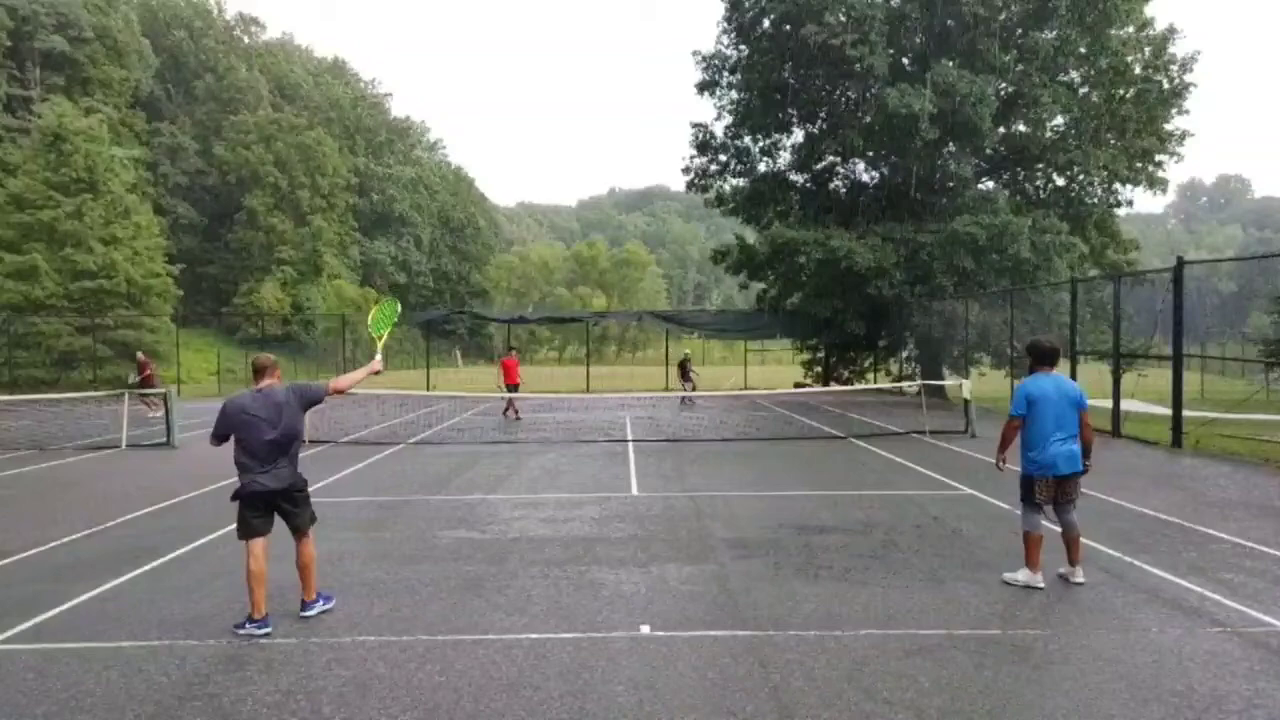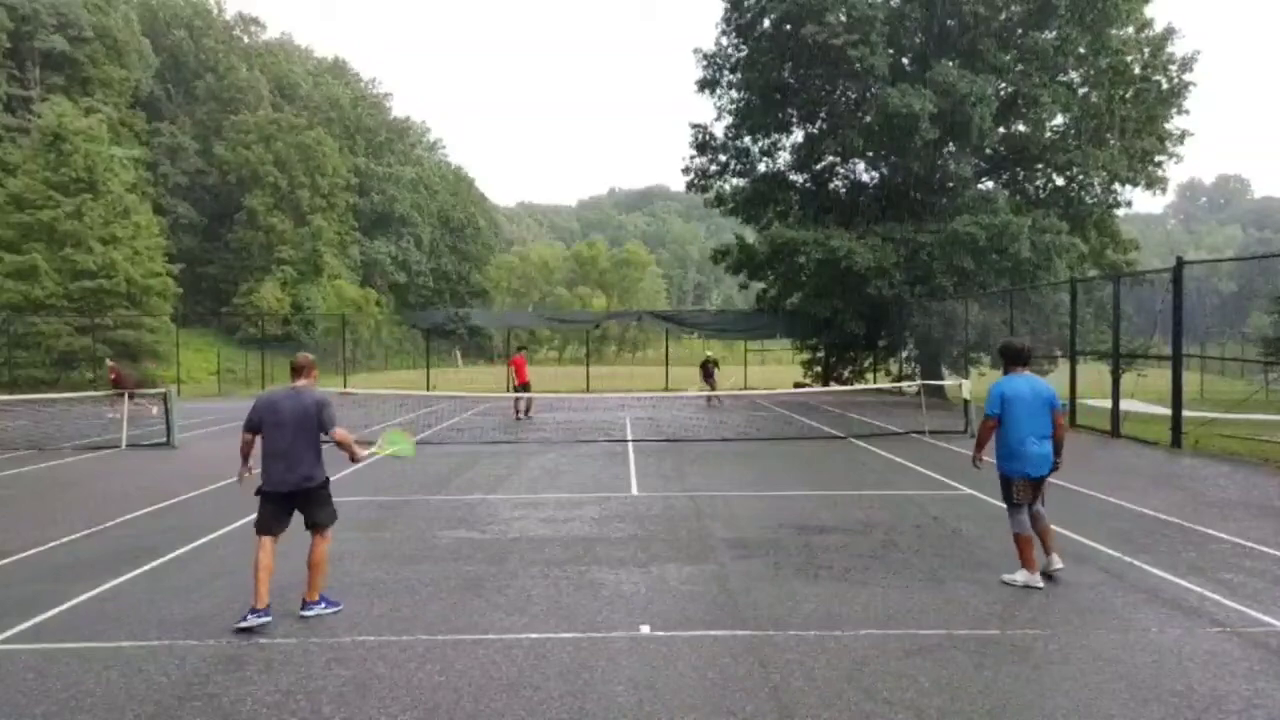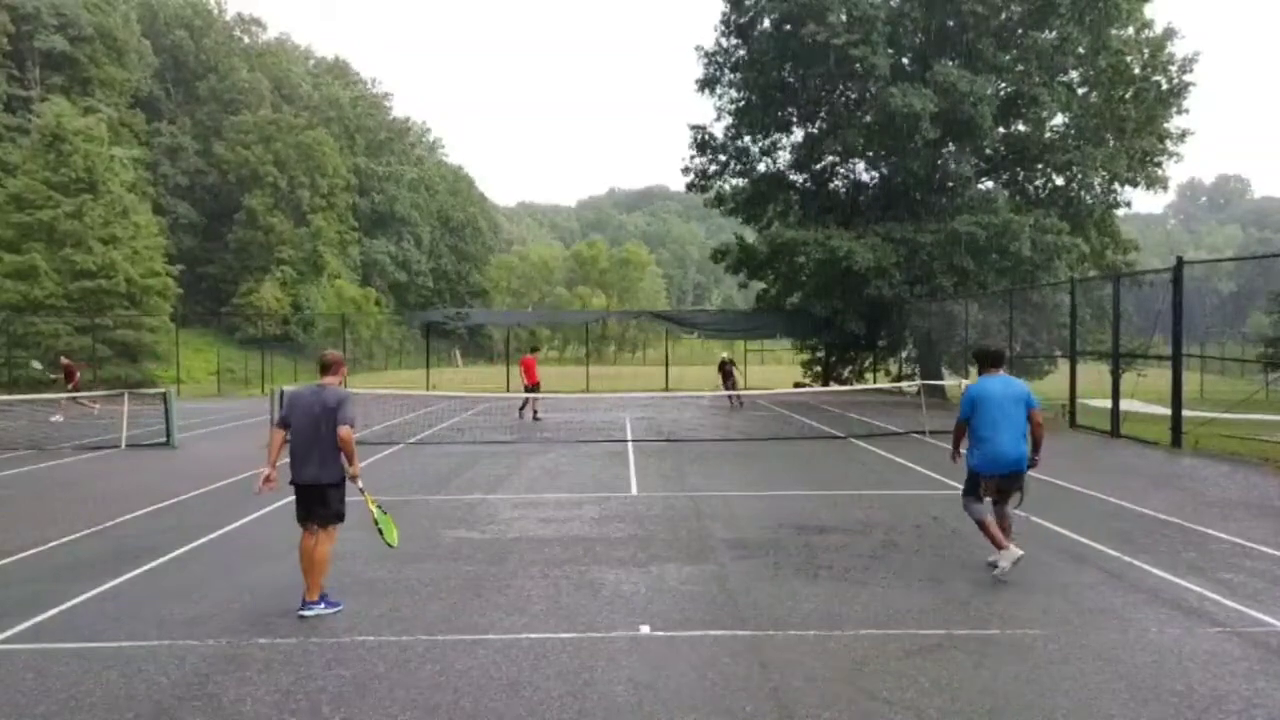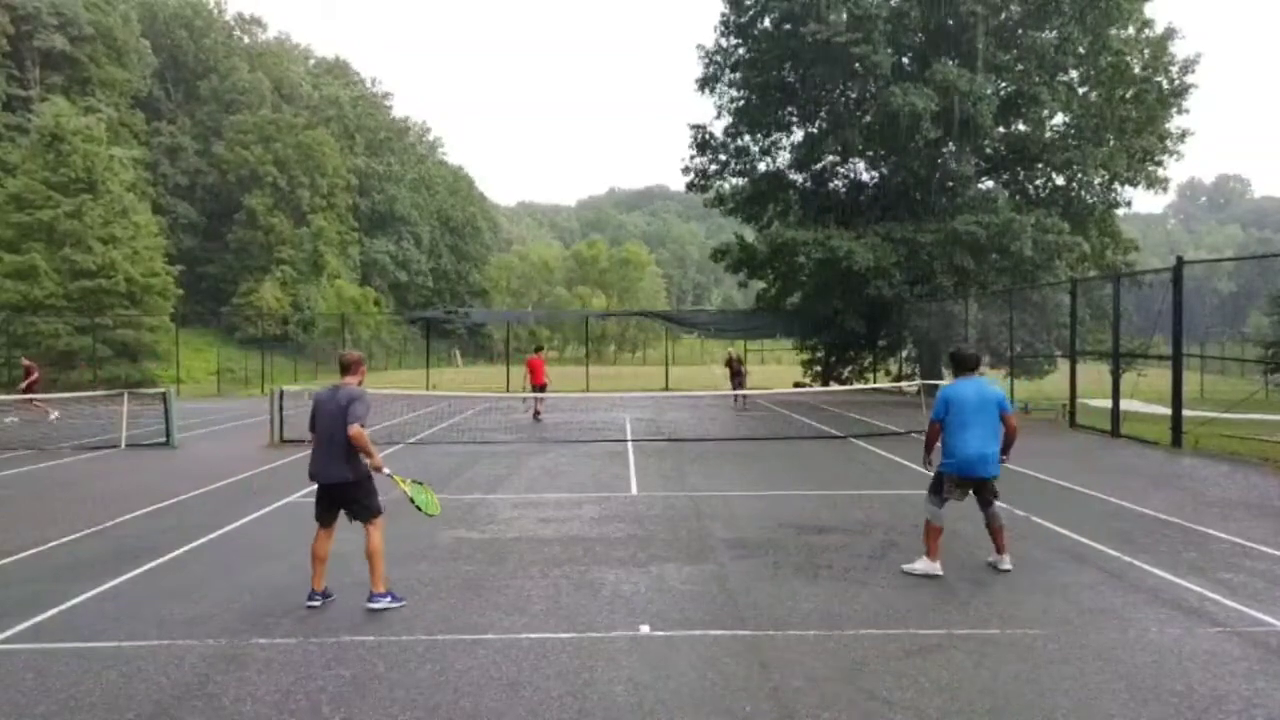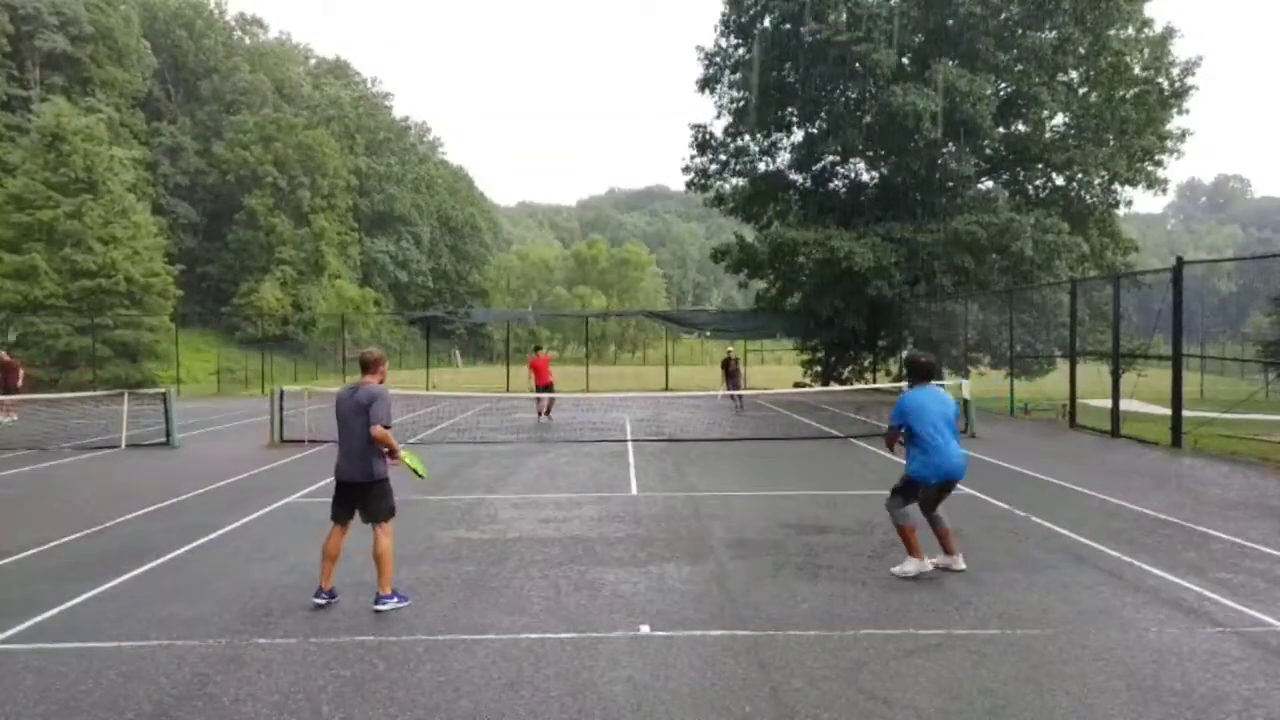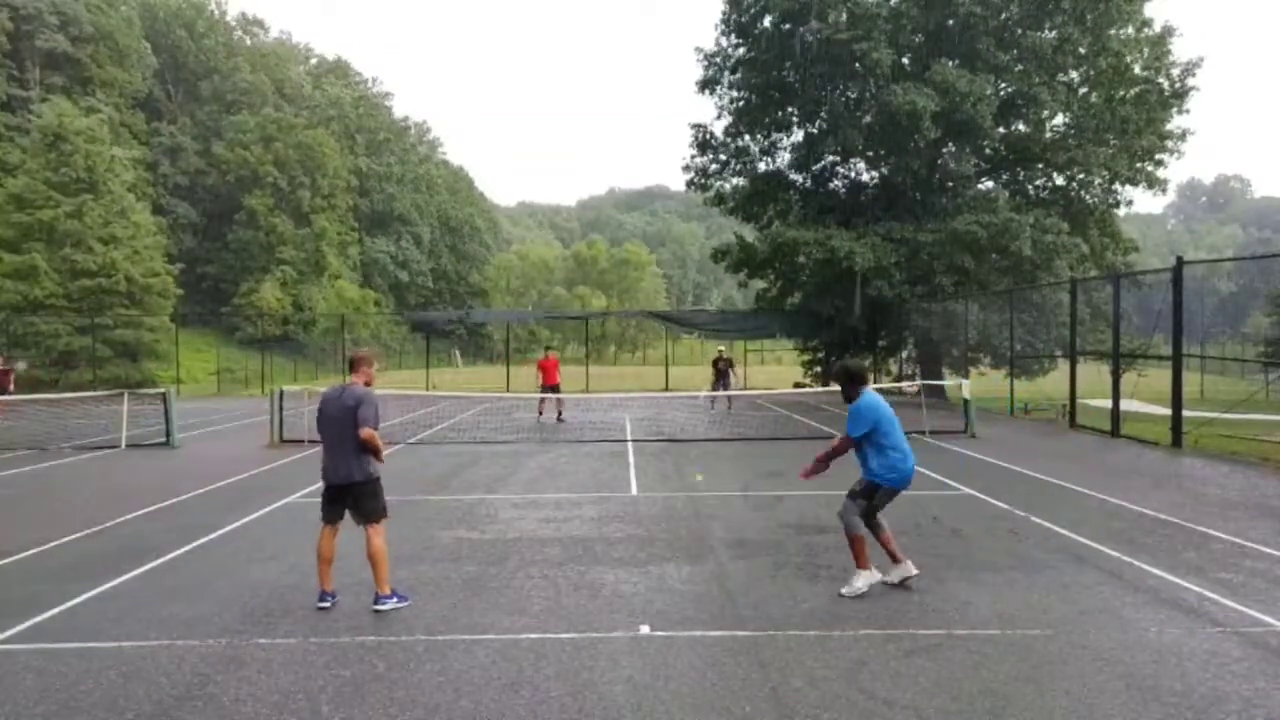
dt=0.4s
person 1, frame 1
left shoulder: (234, 405)
right shoulder: (292, 394)
left elbow: (215, 441)
right elbow: (337, 386)
right wrist: (370, 368)
left hip: (253, 487)
right hip: (288, 483)
left knee: (256, 548)
right knee: (304, 537)
left ankle: (258, 617)
right ankle: (310, 600)
person 1, frame 2
left shoulder: (265, 400)
right shoulder: (318, 399)
left elbow: (248, 437)
right elbow: (337, 435)
left wrist: (244, 463)
right wrist: (354, 450)
left hip: (275, 483)
right hip: (311, 481)
left knee: (267, 542)
right knee: (321, 535)
left ankle: (260, 608)
right ankle: (312, 600)
person 1, frame 3
left shoulder: (295, 395)
right shoulder: (340, 396)
left elbow: (278, 432)
right elbow: (343, 433)
left wrist: (270, 467)
right wrist: (353, 462)
left hip: (301, 475)
right hip: (329, 475)
left knee: (309, 530)
right knee: (326, 533)
left ankle: (312, 592)
right ankle: (313, 600)
person 1, frame 4
left shoulder: (320, 396)
right shoulder: (357, 395)
right elbow: (354, 431)
right wrist: (373, 456)
left hip: (325, 474)
right hip: (352, 474)
left knee: (325, 529)
right knee: (374, 526)
left ankle: (316, 591)
right ankle: (378, 592)
person 1, frame 5
left shoulder: (343, 394)
right shoulder: (378, 393)
right elbow: (378, 431)
right wrist: (395, 448)
left hip: (344, 472)
right hip: (371, 473)
left knee: (338, 528)
right knee: (383, 529)
left ankle: (324, 589)
right ankle: (385, 594)
person 1, frame 6
left shoulder: (327, 396)
right shoulder: (365, 395)
left elbow: (322, 432)
right elbow: (366, 433)
right wrist: (379, 448)
left hip: (332, 474)
right hip: (361, 475)
left knee: (329, 530)
right knee: (375, 530)
left ankle: (326, 592)
right ankle: (384, 594)
person 2, frame 1
left shoulder: (1027, 387)
right shoulder: (1073, 387)
left elbow: (1013, 425)
right elbow: (1086, 426)
left wrist: (1001, 452)
right wrist: (1087, 457)
left hip: (1039, 464)
right hip: (1070, 461)
left knee: (1032, 513)
right knee: (1067, 513)
left ankle: (1032, 573)
right ankle: (1075, 569)
person 2, frame 2
left shoulder: (1001, 388)
right shoulder: (1046, 387)
left elbow: (989, 424)
right elbow: (1059, 425)
left wrist: (978, 450)
right wrist: (1057, 455)
left hip: (1015, 462)
right hip: (1042, 460)
left knee: (1018, 512)
right knee: (1035, 507)
left ankle: (1030, 573)
right ankle: (1052, 557)
person 2, frame 3
left shoulder: (974, 390)
right shoulder: (1021, 387)
left elbow: (962, 425)
right elbow: (1037, 423)
left wrist: (955, 448)
right wrist: (1035, 453)
left hip: (985, 459)
right hip: (1016, 459)
left knee: (972, 502)
right knee: (1002, 504)
left ankle: (1007, 548)
right ankle: (1004, 555)
person 2, frame 4
left shoulder: (947, 392)
right shoulder: (996, 392)
left elbow: (934, 429)
right elbow: (1012, 427)
left wrist: (927, 455)
right wrist: (1004, 453)
left hip: (955, 461)
right hip: (986, 462)
left knee: (935, 504)
right knee: (988, 507)
left ankle: (931, 561)
right ankle: (1002, 557)
person 2, frame 5
left shoulder: (907, 399)
right shoulder: (947, 398)
left elbow: (891, 437)
left wrist: (890, 442)
left hip: (928, 467)
right hip: (954, 466)
left knee: (895, 505)
right knee: (929, 507)
left ankle: (916, 559)
right ankle: (953, 557)
person 2, frame 6
left shoulder: (865, 406)
right shoulder: (869, 401)
left elbow: (845, 443)
right elbow: (847, 441)
left wrist: (817, 463)
right wrist: (825, 461)
left hip: (890, 471)
right hip: (893, 469)
left knee: (848, 512)
right knee: (868, 516)
left ankle: (865, 571)
right ankle: (901, 566)
